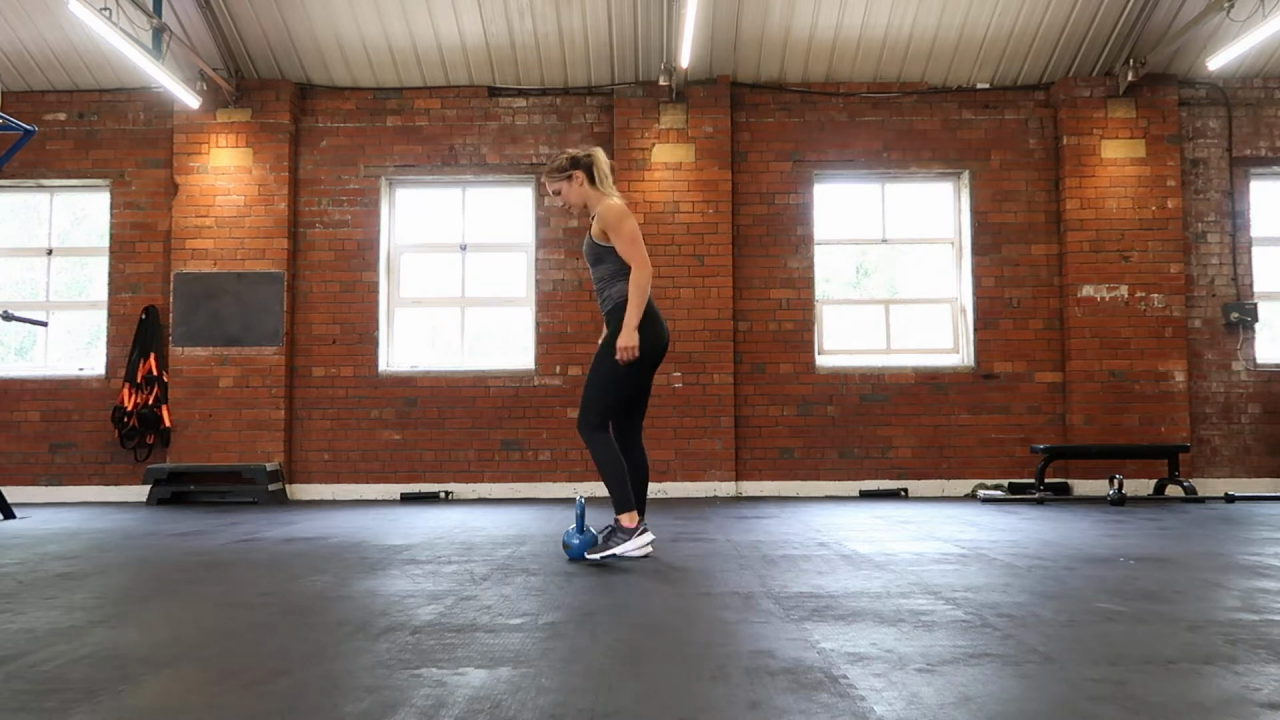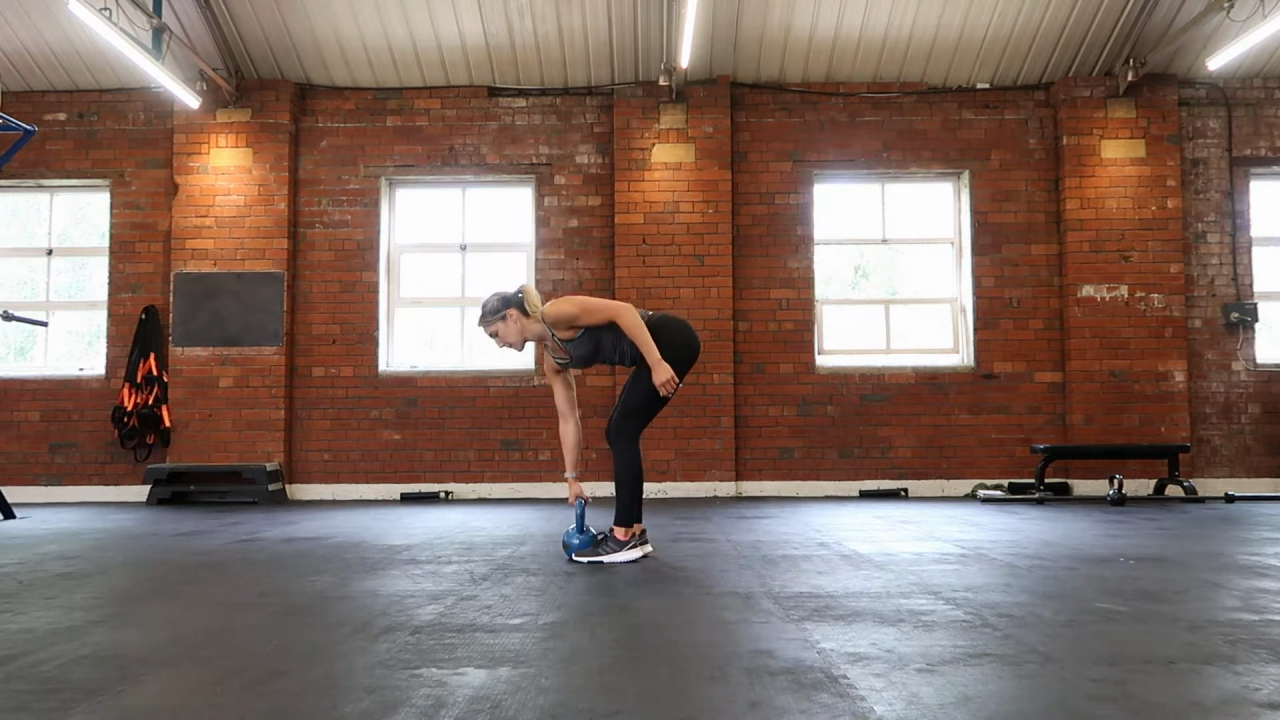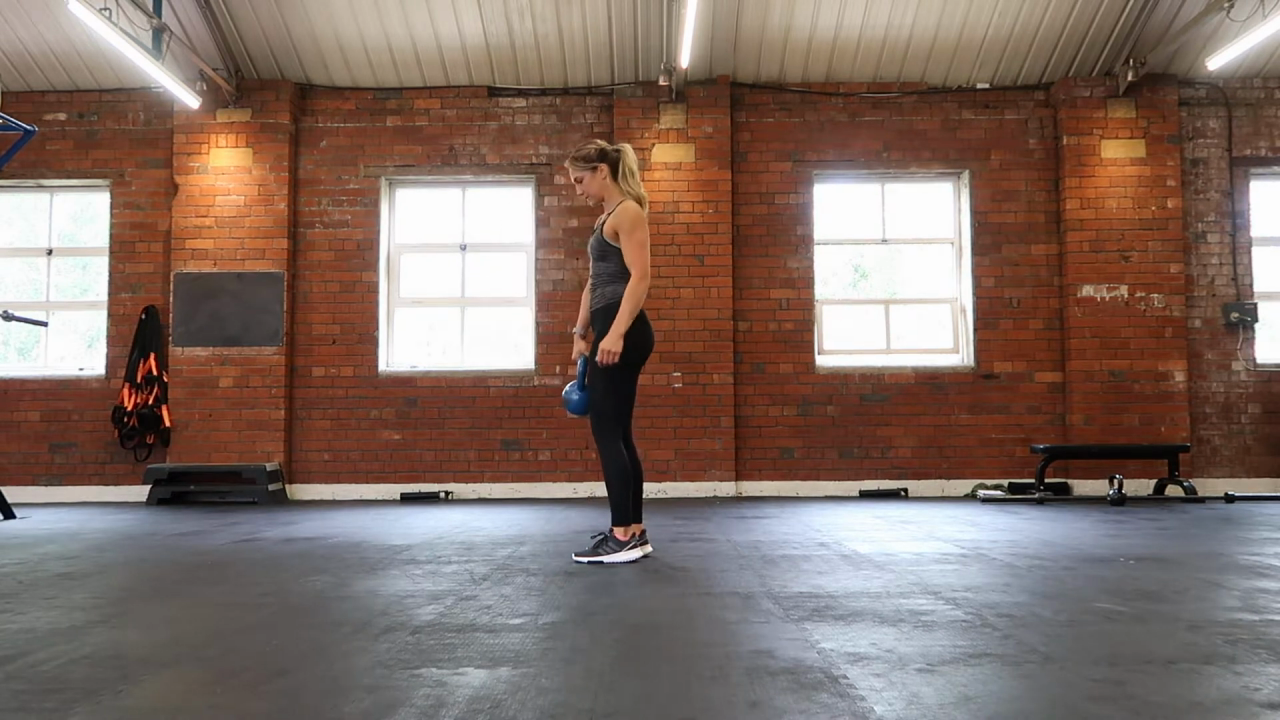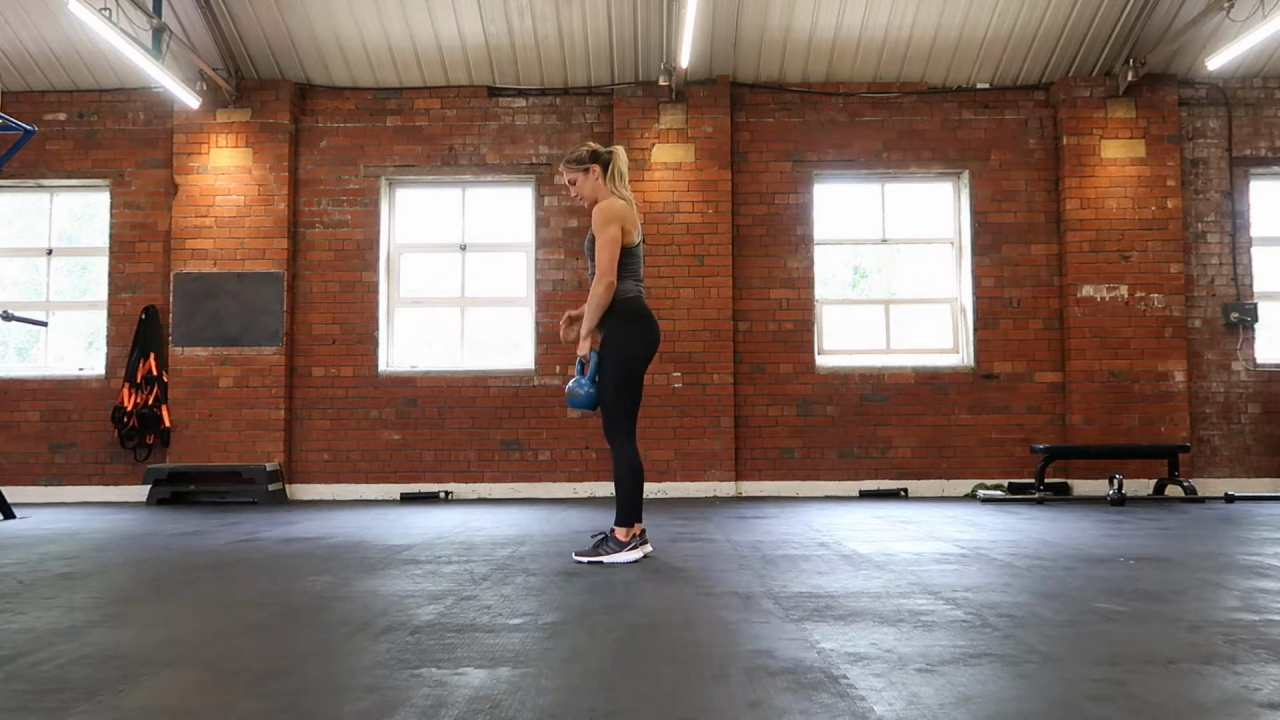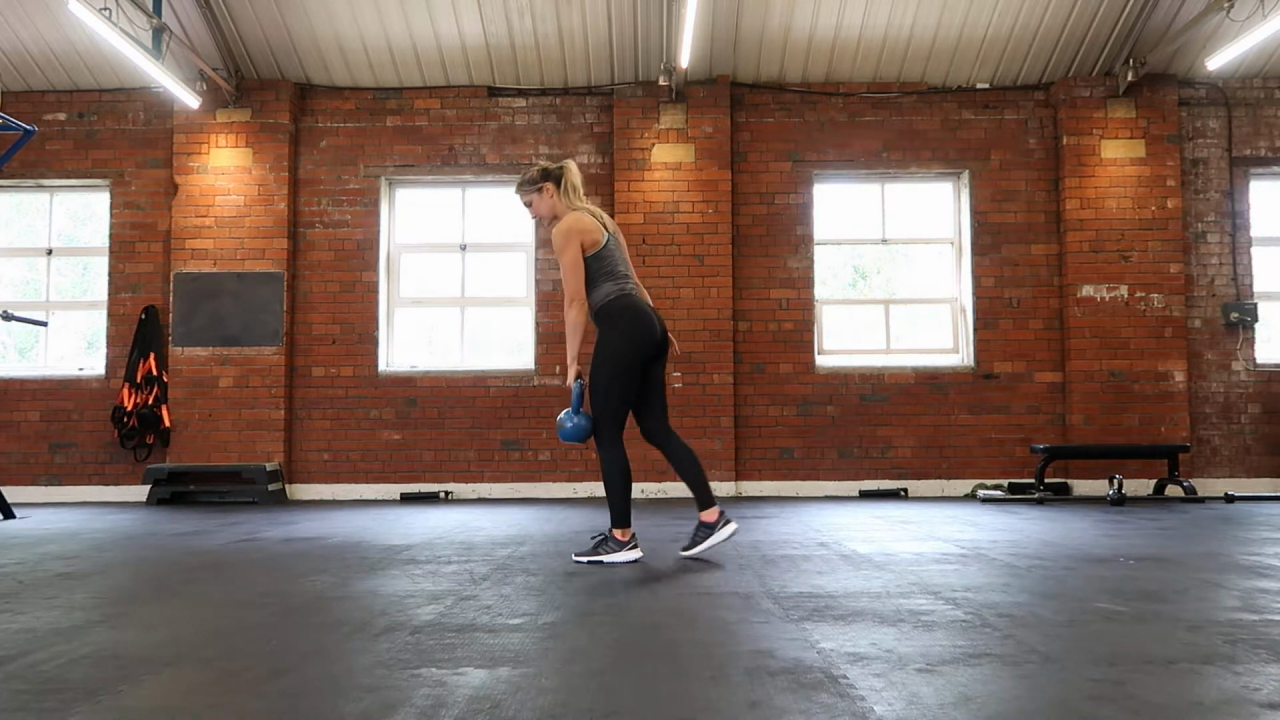
dt=1s
person 1, frame 1
left shoulder: (610, 211)
right shoulder: (599, 219)
left elbow: (642, 269)
left wrist: (628, 329)
right wrist: (606, 343)
left hip: (636, 333)
right hip: (638, 332)
left knee: (592, 425)
right knee: (626, 433)
left ankle: (630, 524)
right ankle: (632, 529)
person 1, frame 2
left shoulder: (555, 313)
right shoulder: (552, 358)
left elbow: (623, 310)
right elbow: (568, 419)
left wrist: (657, 364)
right wrist: (572, 479)
left hip: (671, 342)
right hip: (656, 350)
left knee: (623, 432)
right knee: (619, 433)
left ankle: (624, 537)
right ankle: (633, 531)
person 1, frame 3
left shoulder: (628, 213)
right shoulder: (606, 217)
left elbow: (639, 278)
left wrist: (615, 335)
right wrist: (580, 333)
left hip: (622, 332)
right hip: (608, 330)
left knee: (606, 433)
right knee: (617, 434)
left ankle: (623, 537)
right ankle: (634, 532)
person 1, frame 4
left shoulder: (607, 209)
right shoulder: (619, 210)
left elbow: (606, 280)
left wrist: (587, 333)
right wrist: (584, 315)
left hip: (627, 330)
right hip: (627, 328)
left knee: (619, 433)
right knee: (620, 432)
left ankle: (625, 537)
right ankle: (633, 530)
person 1, frame 5
left shoulder: (565, 229)
right shoulder: (596, 219)
left elbow: (576, 302)
left wrist: (572, 362)
left hip: (622, 330)
right hip: (646, 323)
left knee: (607, 435)
right knee: (656, 429)
left ankle: (622, 538)
right ankle: (712, 516)
